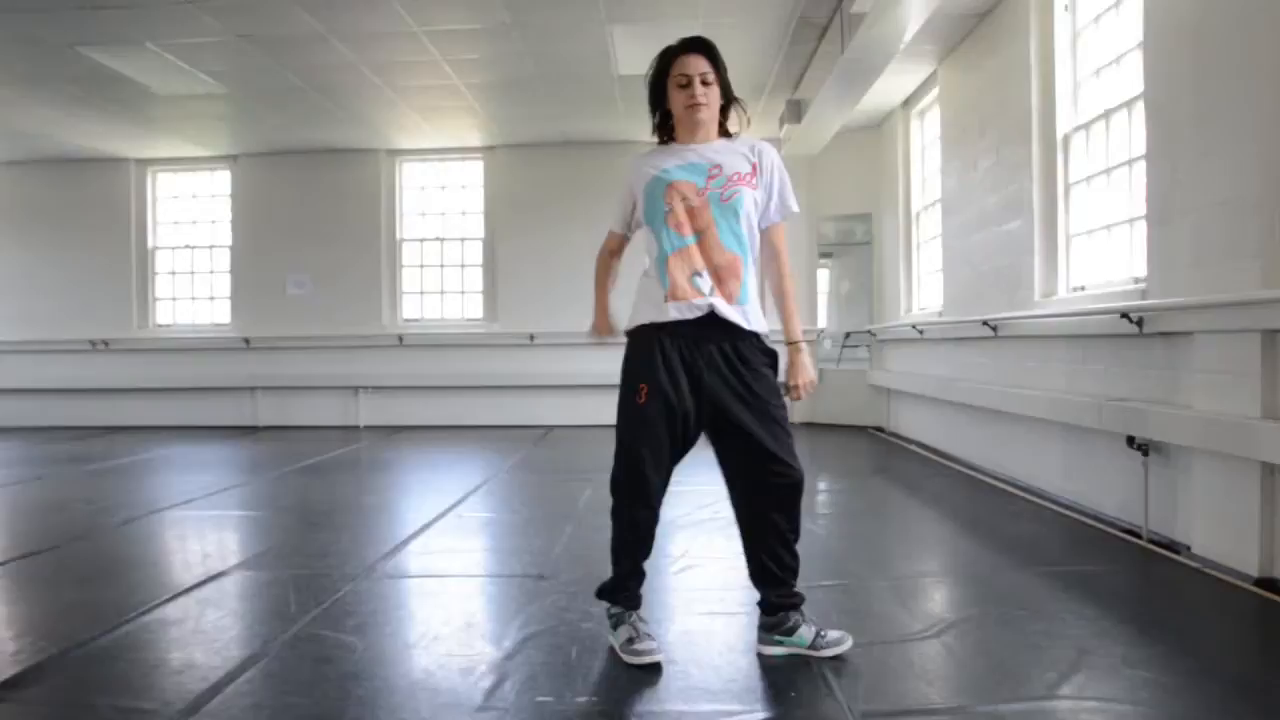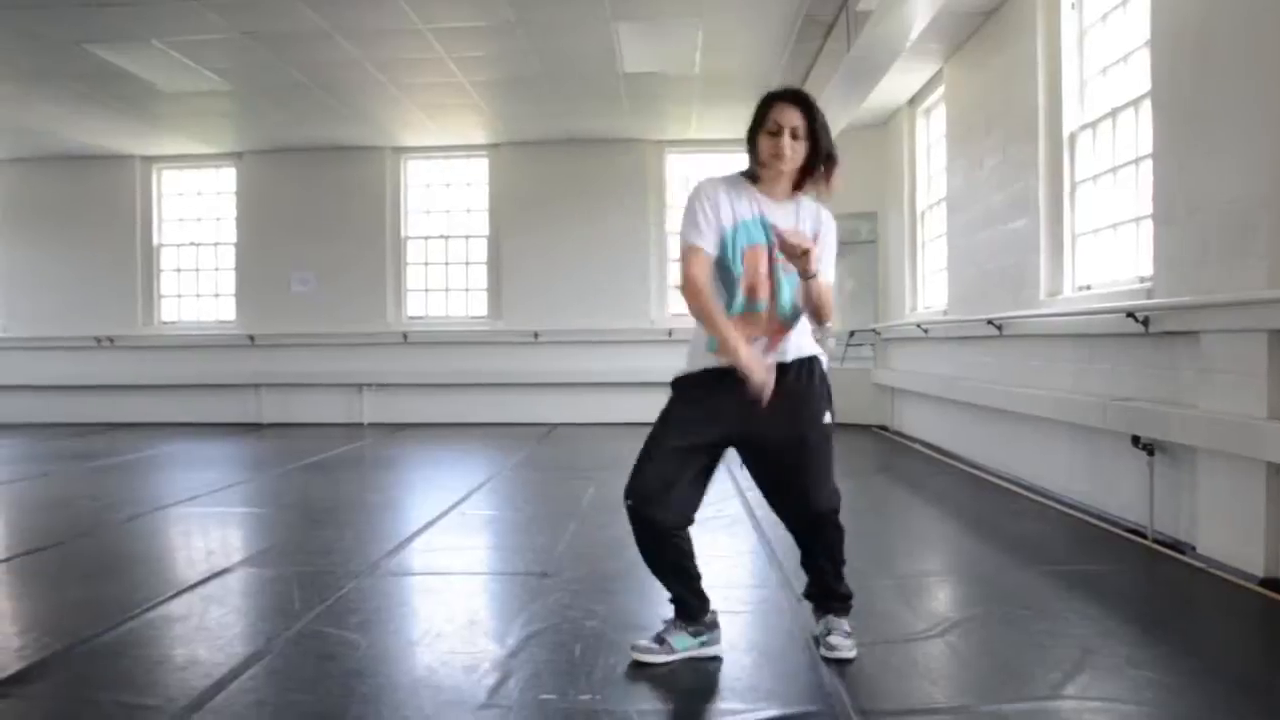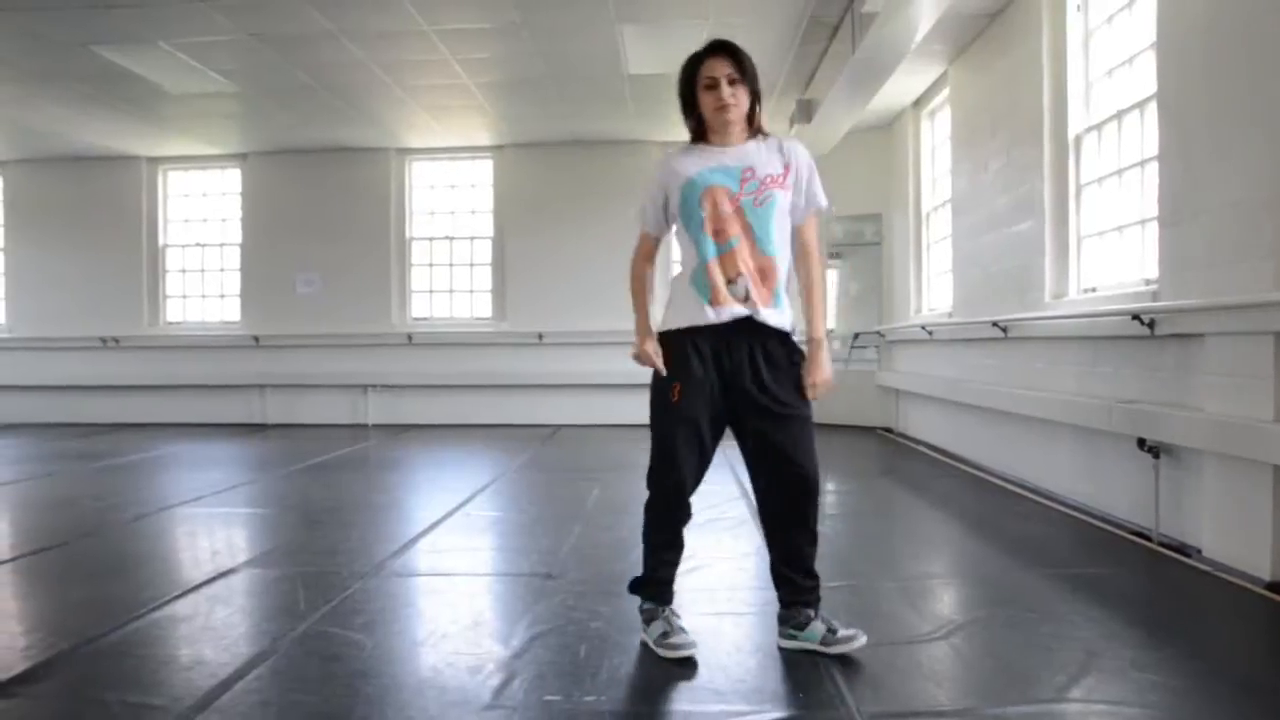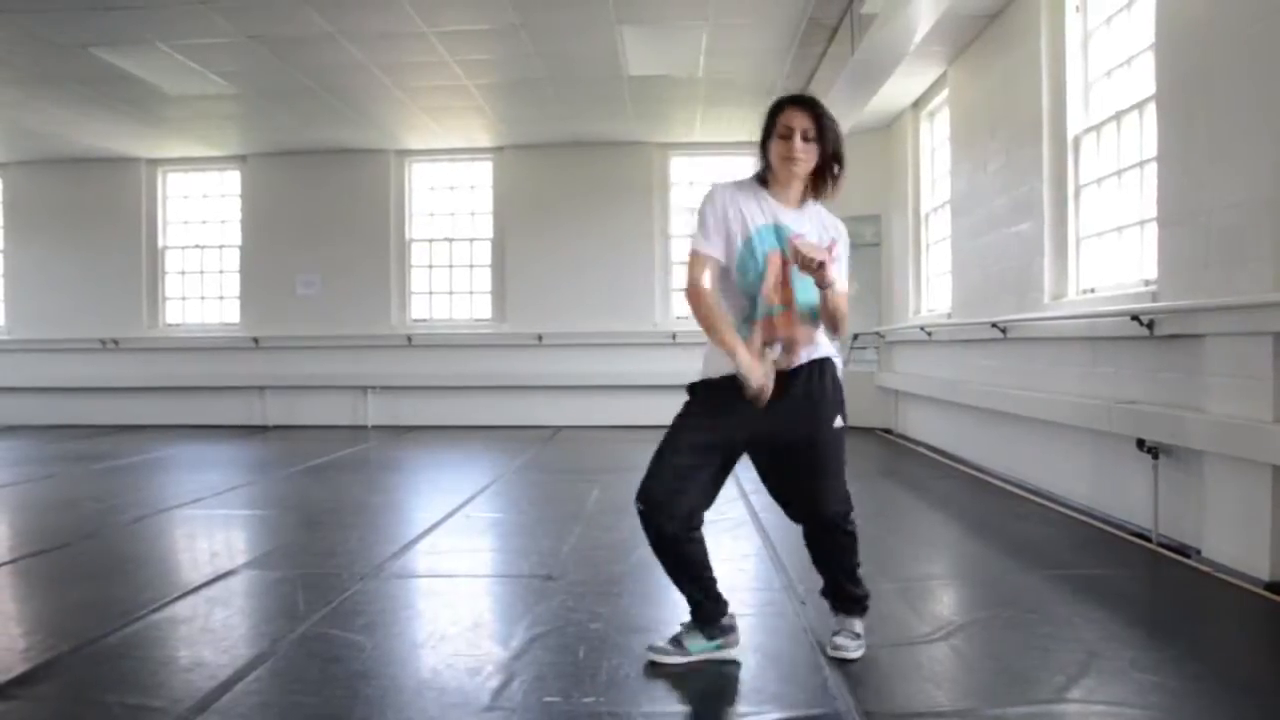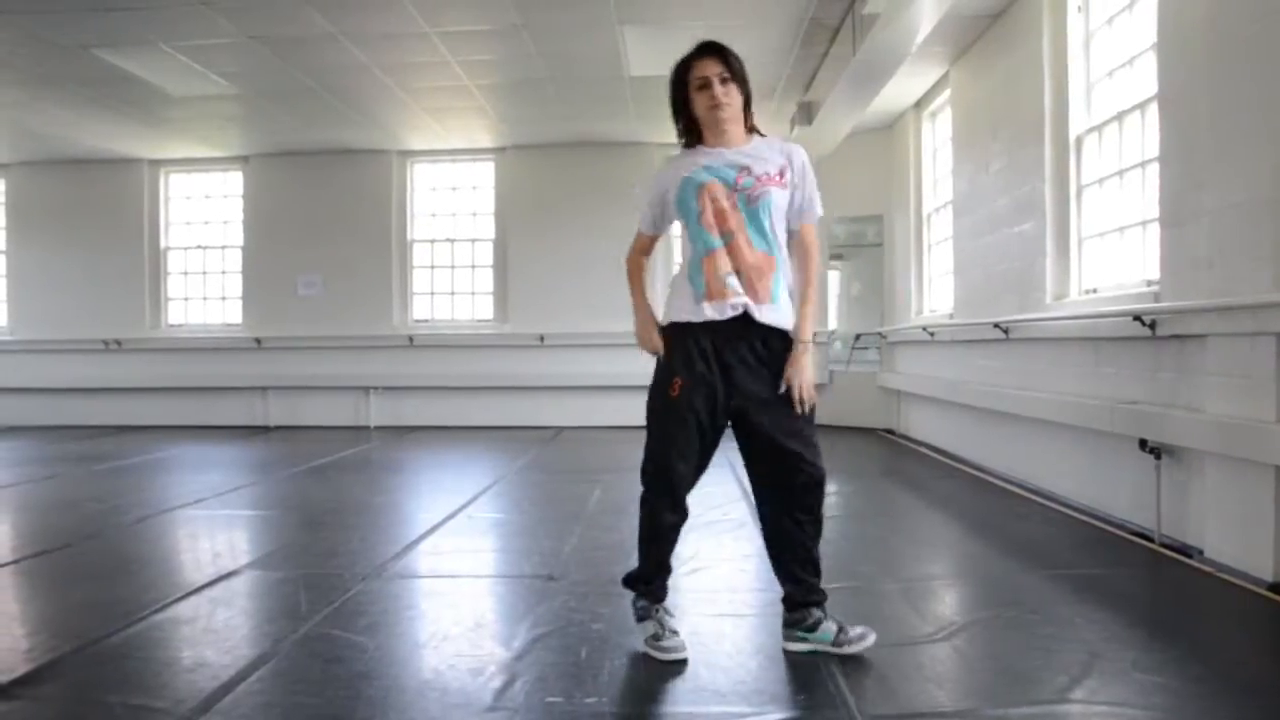
dt=0.5s
person 1, frame 1
left shoulder: (758, 158)
right shoulder: (648, 167)
left elbow: (776, 256)
right elbow: (612, 246)
left wrist: (799, 345)
right wrist: (601, 306)
left hip: (738, 339)
right hip: (661, 341)
left knee: (777, 475)
right knee: (638, 482)
left ankle: (781, 618)
right ankle: (625, 612)
person 1, frame 2
left shoulder: (816, 219)
right shoulder: (713, 196)
left elbow: (824, 316)
right elbow: (694, 284)
left wrist: (813, 271)
right wrist: (743, 357)
left hip: (794, 379)
right hip: (712, 378)
left knee: (815, 506)
right knee: (648, 500)
left ankle: (831, 612)
right ankle: (696, 620)
person 1, frame 3
left shoulder: (789, 155)
right shoulder: (677, 167)
left elbow: (808, 253)
right elbow: (644, 254)
left wrist: (819, 344)
right wrist: (643, 329)
left hip: (770, 340)
right hip: (693, 340)
left knee: (795, 478)
right knee: (672, 480)
left ankle: (798, 613)
right ankle: (656, 607)
person 1, frame 4
left shoulder: (828, 228)
right shoulder: (728, 200)
left elbow: (838, 324)
right elbow: (697, 287)
left wrist: (830, 286)
right wrist: (743, 360)
left hip: (806, 381)
right hip: (726, 383)
left knee: (828, 510)
right knee: (660, 503)
left ankle: (849, 611)
right ankle: (712, 622)
person 1, frame 5
left shoulder: (789, 161)
right shoulder: (676, 170)
left elbow: (807, 256)
right elbow: (637, 252)
left wrist: (803, 345)
right wrist: (643, 315)
left hip: (772, 337)
right hip: (698, 336)
left knee: (800, 475)
right knee: (667, 478)
left ankle: (803, 611)
right ankle: (649, 604)
